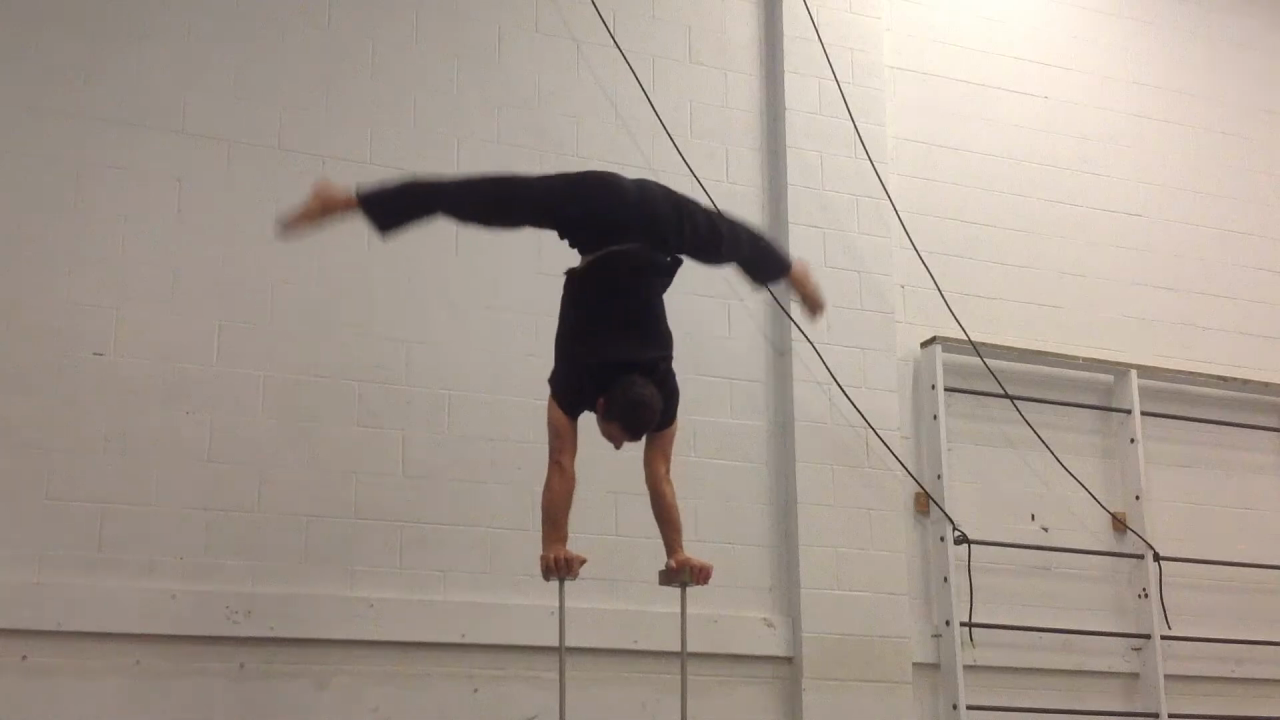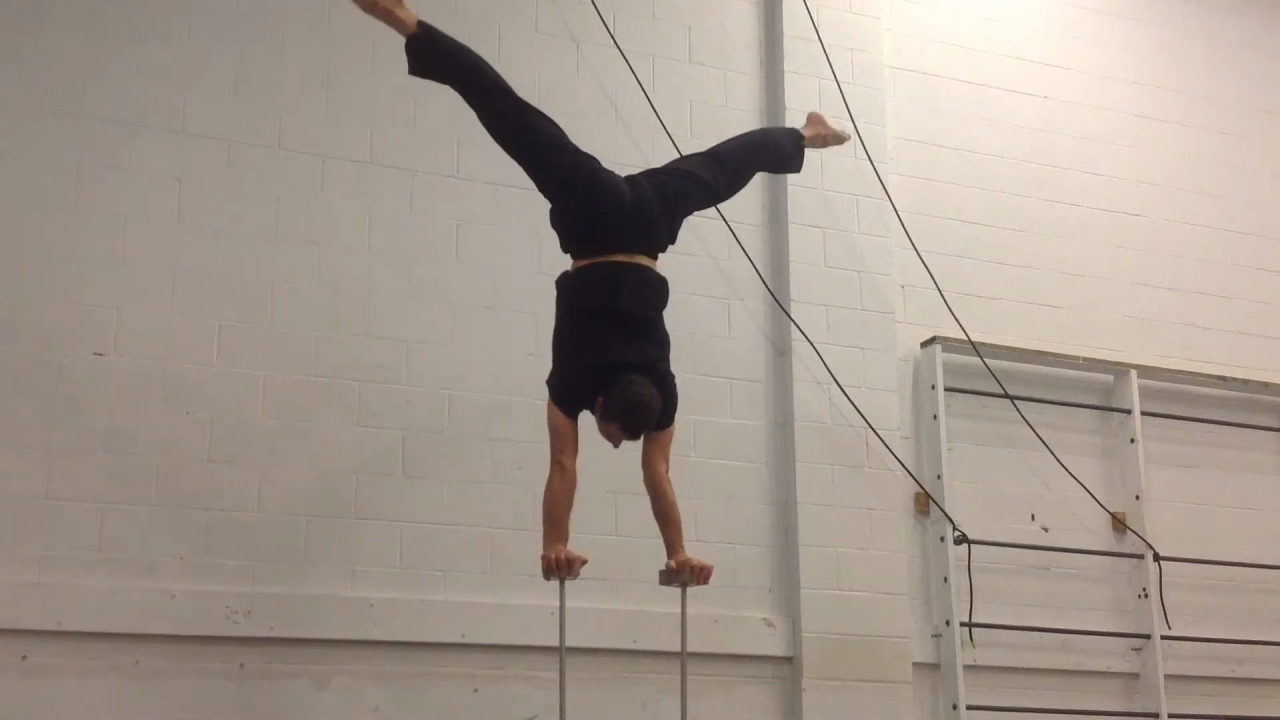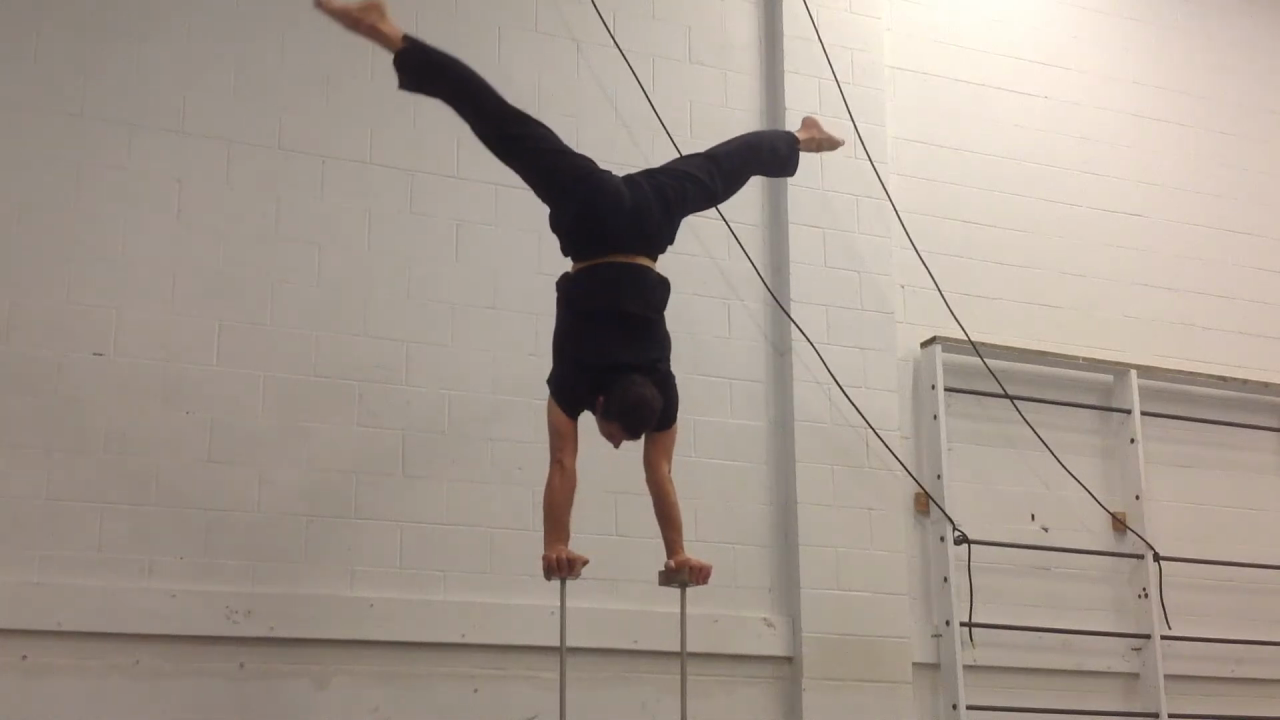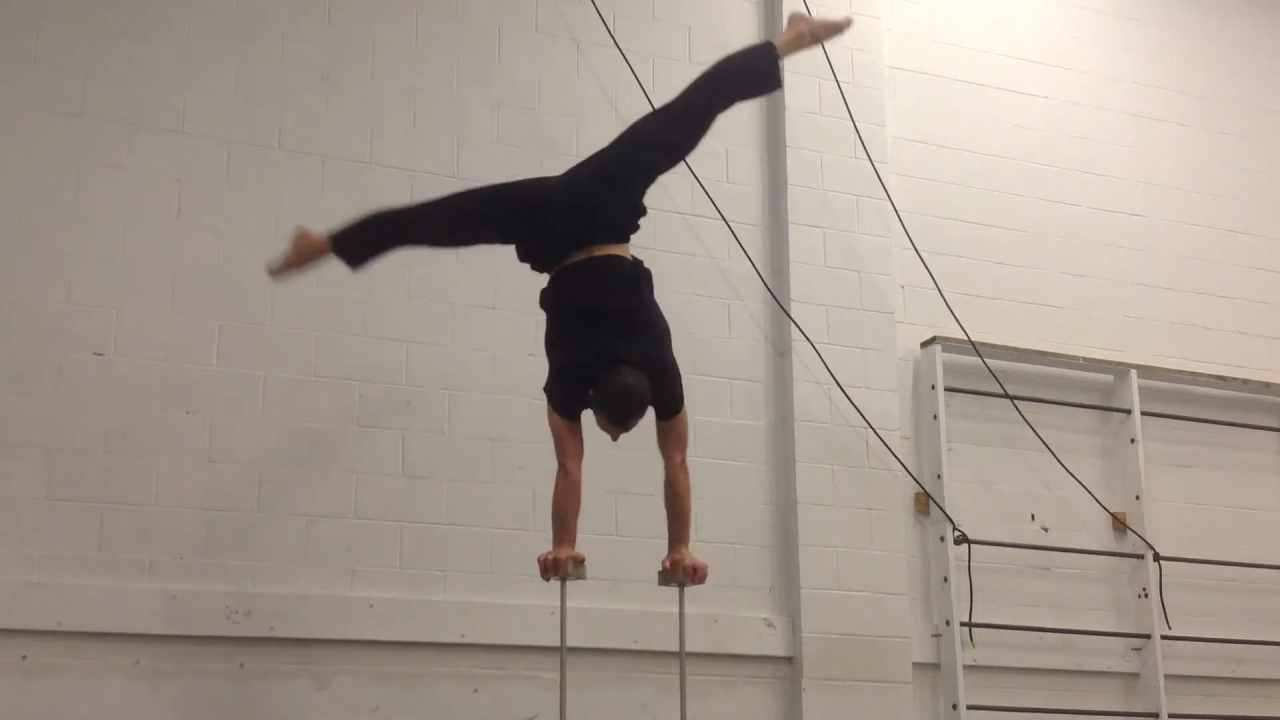
dt=0.7s
person 1, frame 1
left shoulder: (663, 388)
right shoulder: (573, 382)
left elbow: (659, 474)
right elbow: (562, 466)
left wrist: (678, 553)
right wrist: (554, 544)
left hip: (658, 215)
right hip: (595, 206)
left knee: (730, 244)
right knee: (461, 200)
right ankle: (346, 200)
person 1, frame 2
left shoulder: (659, 389)
right shoulder: (572, 386)
left elbow: (657, 474)
right elbow: (562, 468)
left wrist: (678, 552)
right wrist: (555, 545)
left hip: (643, 218)
right hip: (597, 216)
left knee: (719, 171)
right knee: (517, 121)
left ankle: (802, 136)
person 1, frame 3
left shoulder: (661, 388)
right shoulder: (572, 383)
left elbow: (658, 473)
right elbow: (563, 466)
left wrist: (678, 553)
right wrist: (557, 545)
left hip: (645, 217)
right hip: (596, 216)
left knee: (716, 170)
right knee: (509, 131)
left ankle: (798, 139)
person 1, frame 4
left shoulder: (656, 374)
right shoulder: (567, 384)
left elbow: (676, 466)
right elbow: (569, 466)
left wrist: (681, 547)
right wrist: (562, 545)
left hip: (600, 205)
right hip: (554, 215)
left knee: (683, 121)
right knee: (437, 221)
left ankle: (785, 43)
right ankle: (327, 245)
